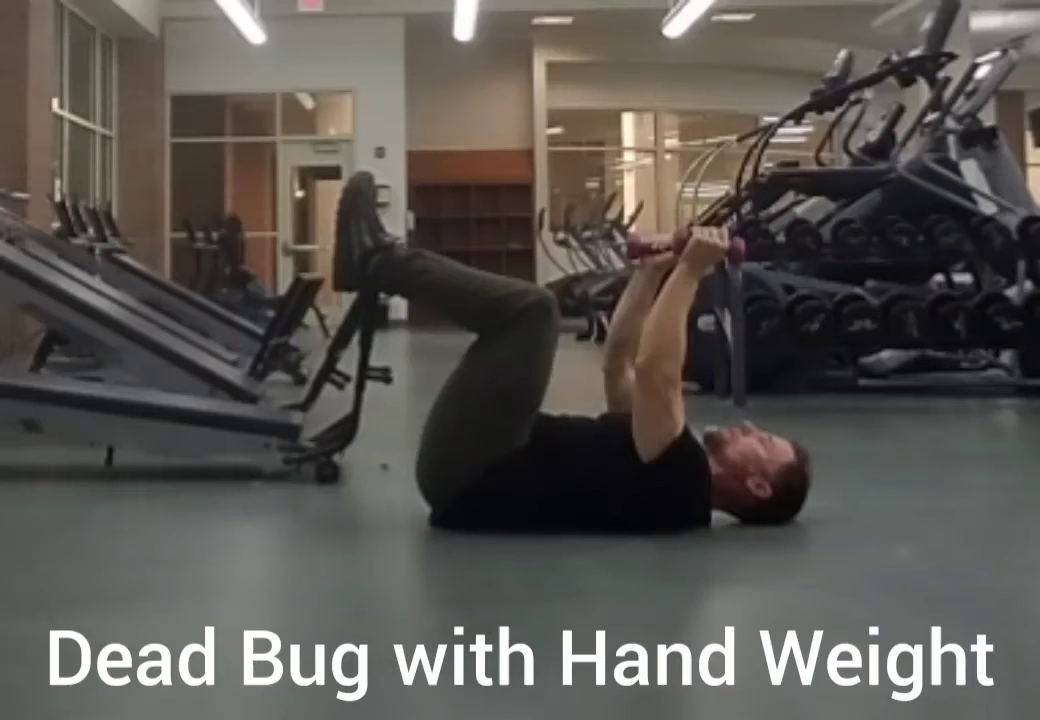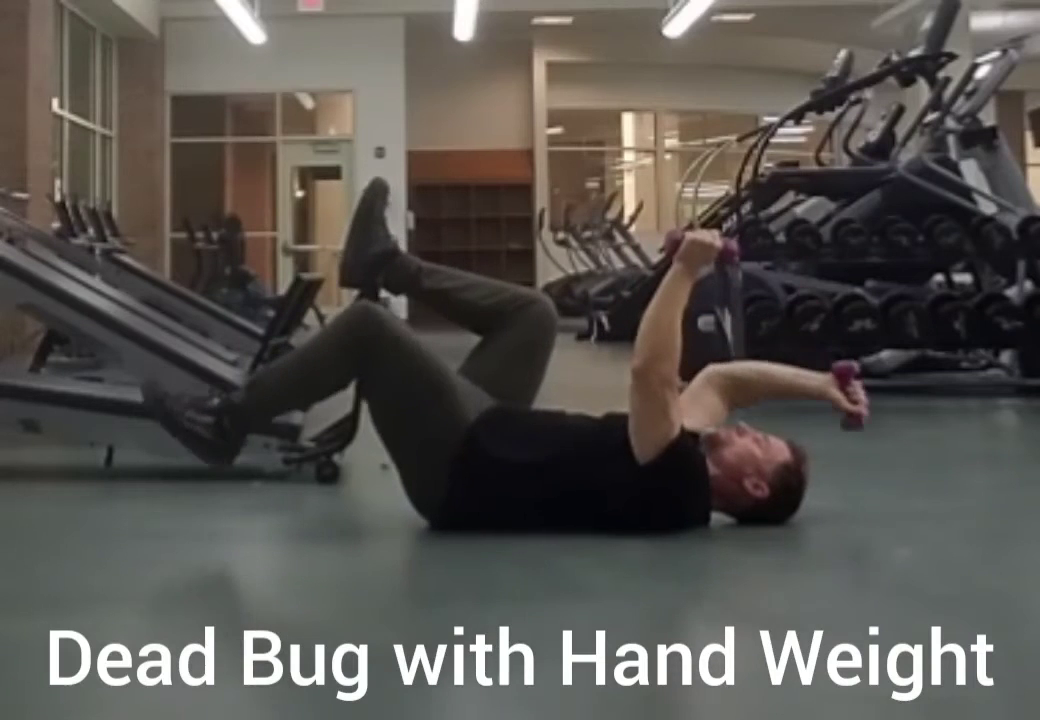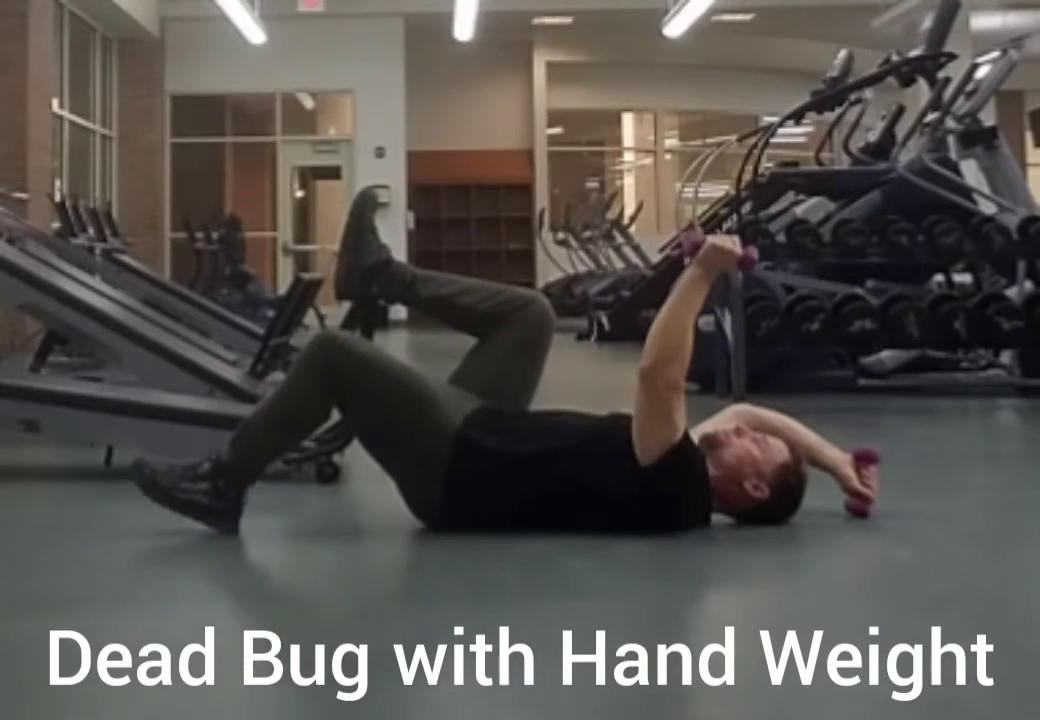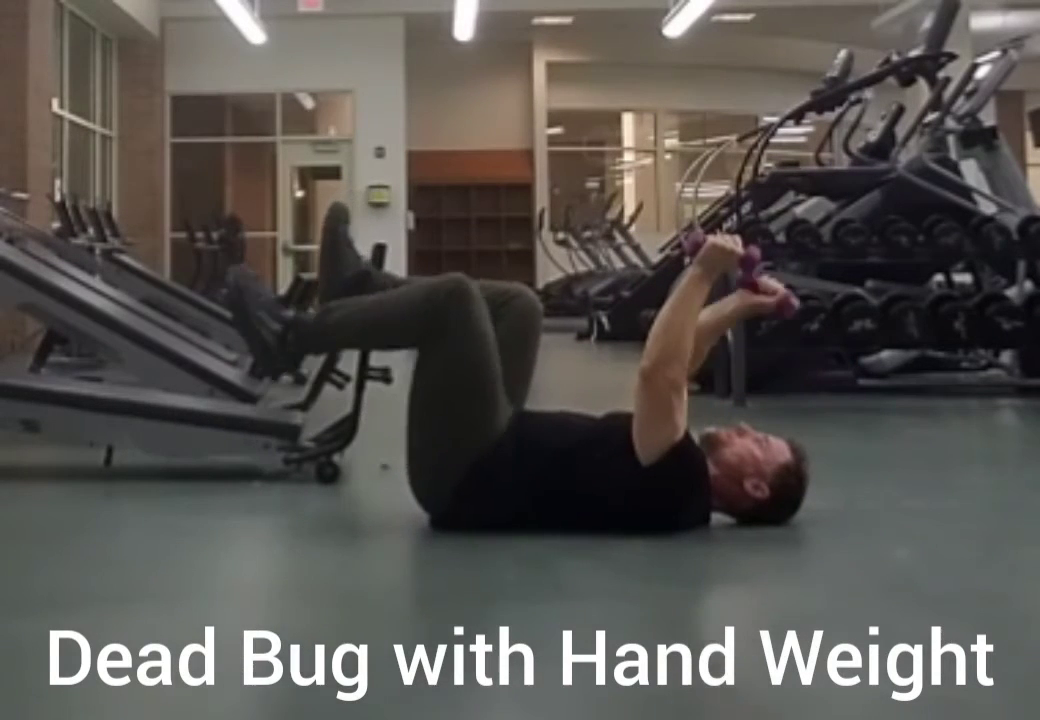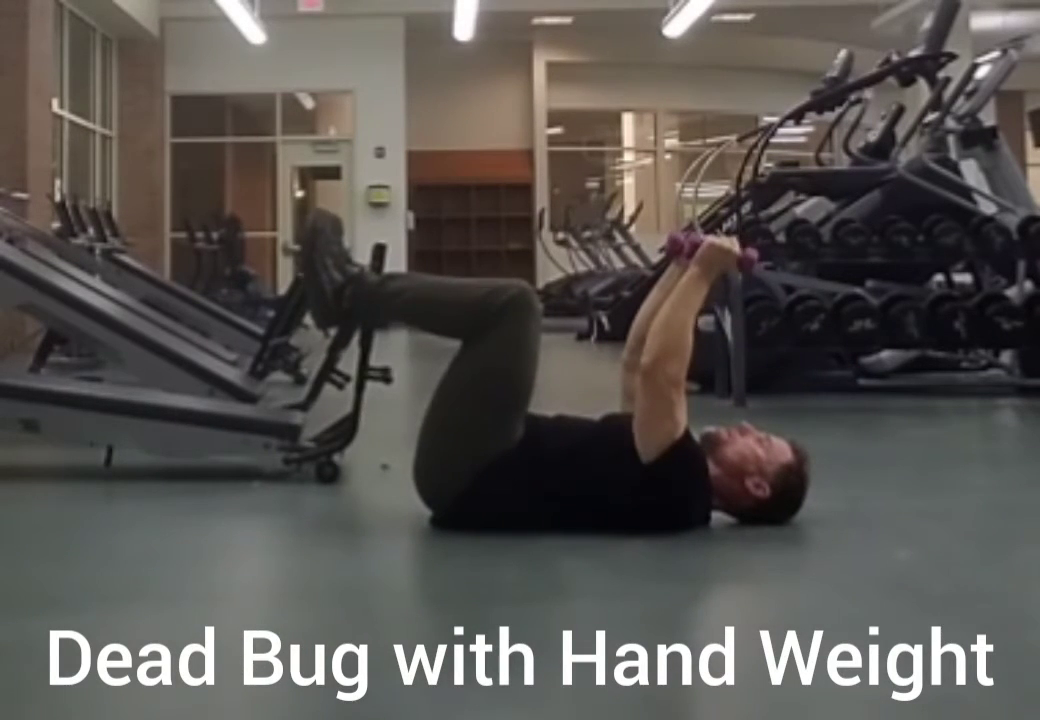
dt=1s
person 1, frame 1
left shoulder: (682, 482)
right shoulder: (675, 460)
left elbow: (656, 374)
right elbow: (620, 361)
left wrist: (690, 273)
right wrist: (649, 274)
left hip: (467, 481)
right hip: (479, 476)
left knee: (531, 309)
right knee: (526, 314)
left ankle: (374, 262)
right ankle: (383, 259)
person 1, frame 2
left shoulder: (677, 488)
right shoulder: (693, 462)
left elbow: (650, 375)
right elbow: (718, 378)
left wrist: (684, 270)
right wrist: (820, 383)
left hip: (462, 469)
right hip: (489, 442)
left knee: (367, 326)
right knee: (533, 312)
left ankle: (224, 424)
right ankle: (386, 265)
person 1, frame 3
left shoulder: (675, 487)
right shoulder: (693, 472)
left elbow: (657, 376)
right elbow: (747, 410)
left wrist: (700, 275)
right wrist: (838, 462)
left hip: (458, 468)
right hip: (483, 438)
left knee: (333, 353)
right knee: (530, 312)
left ankle: (222, 487)
right ankle: (382, 277)
person 1, frame 4
left shoulder: (668, 489)
right shoulder: (689, 468)
left elbow: (661, 373)
right elbow: (677, 365)
left wrist: (702, 278)
right wrist: (744, 306)
left hip: (471, 477)
right hip: (496, 456)
left knee: (455, 298)
right knee: (518, 306)
left ankle: (289, 337)
right ankle: (367, 284)
person 1, frame 5
left shoulder: (680, 486)
right shoulder: (674, 460)
left elbow: (658, 372)
right elbow: (637, 361)
left wrist: (702, 275)
right wrist: (680, 268)
left hip: (467, 479)
right hip: (476, 470)
left knee: (512, 303)
right knee: (501, 311)
left ankle: (353, 293)
right ankle: (352, 299)
